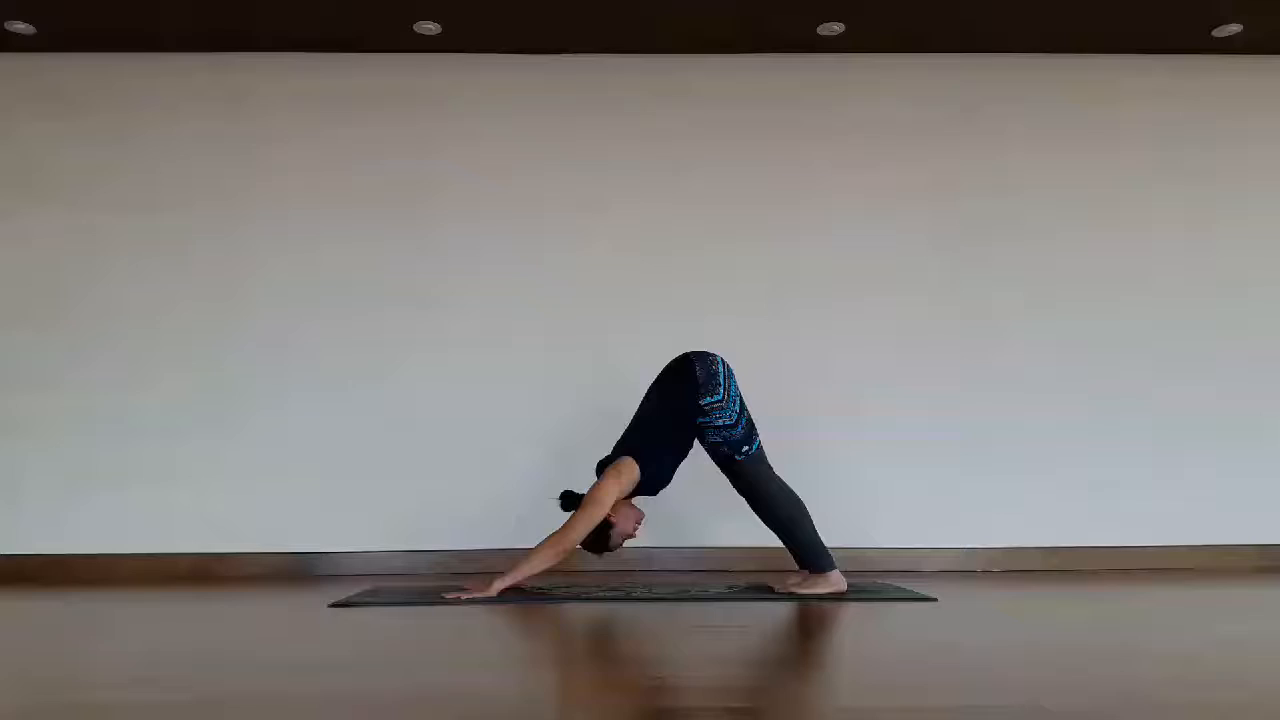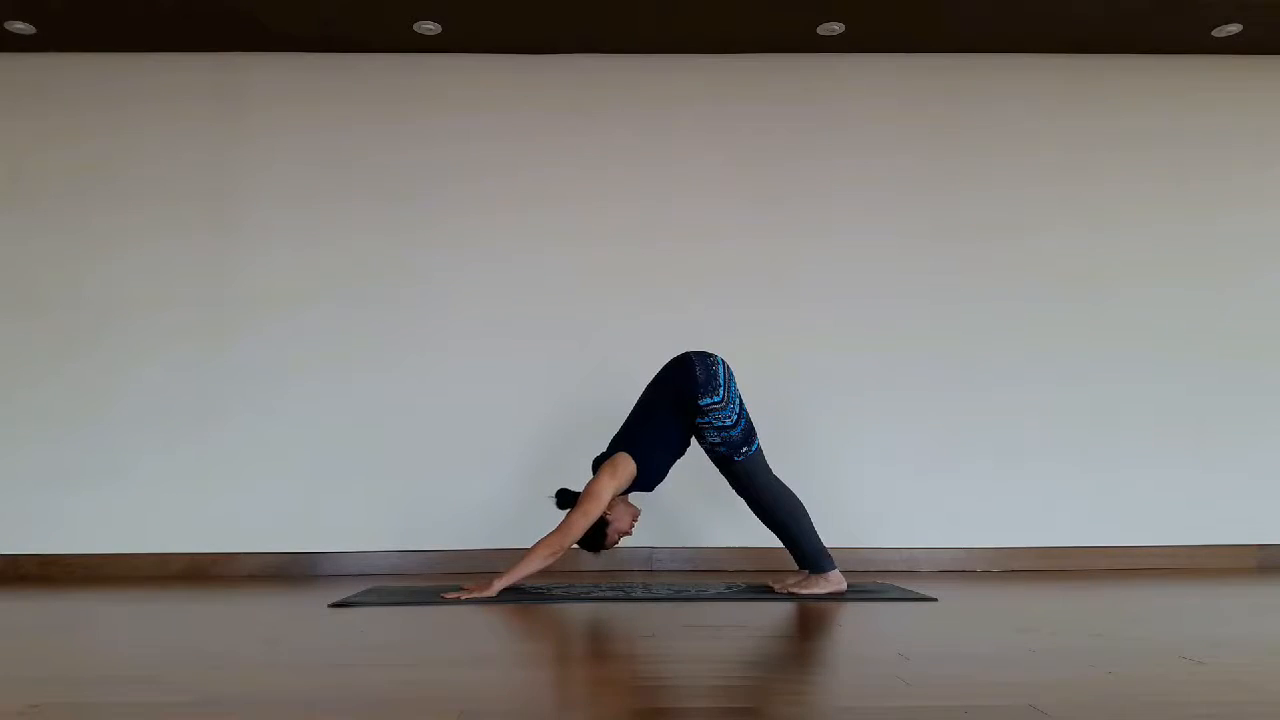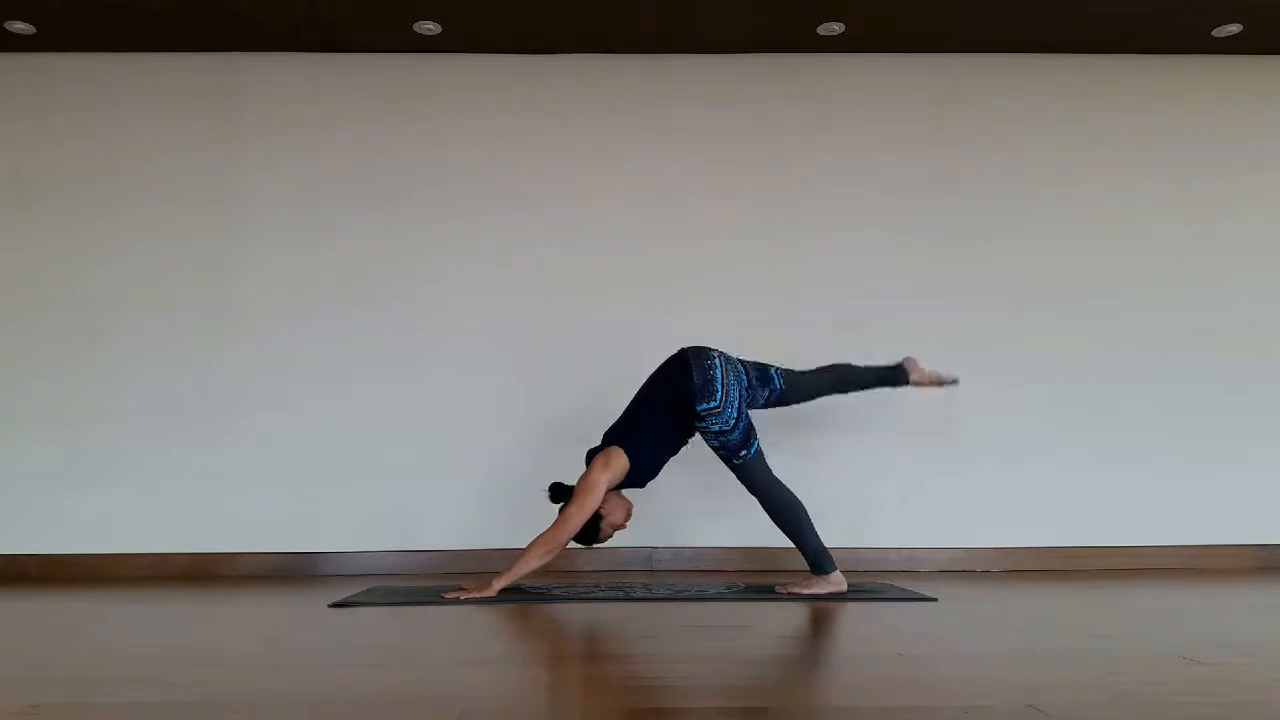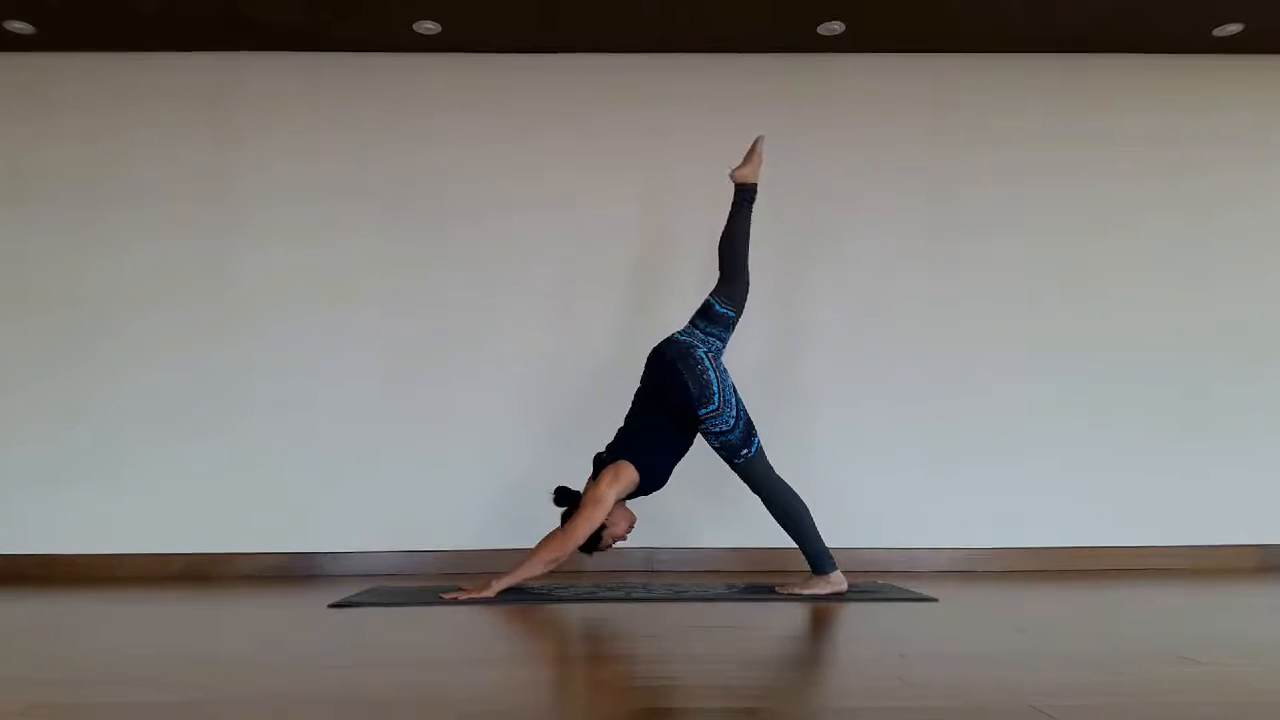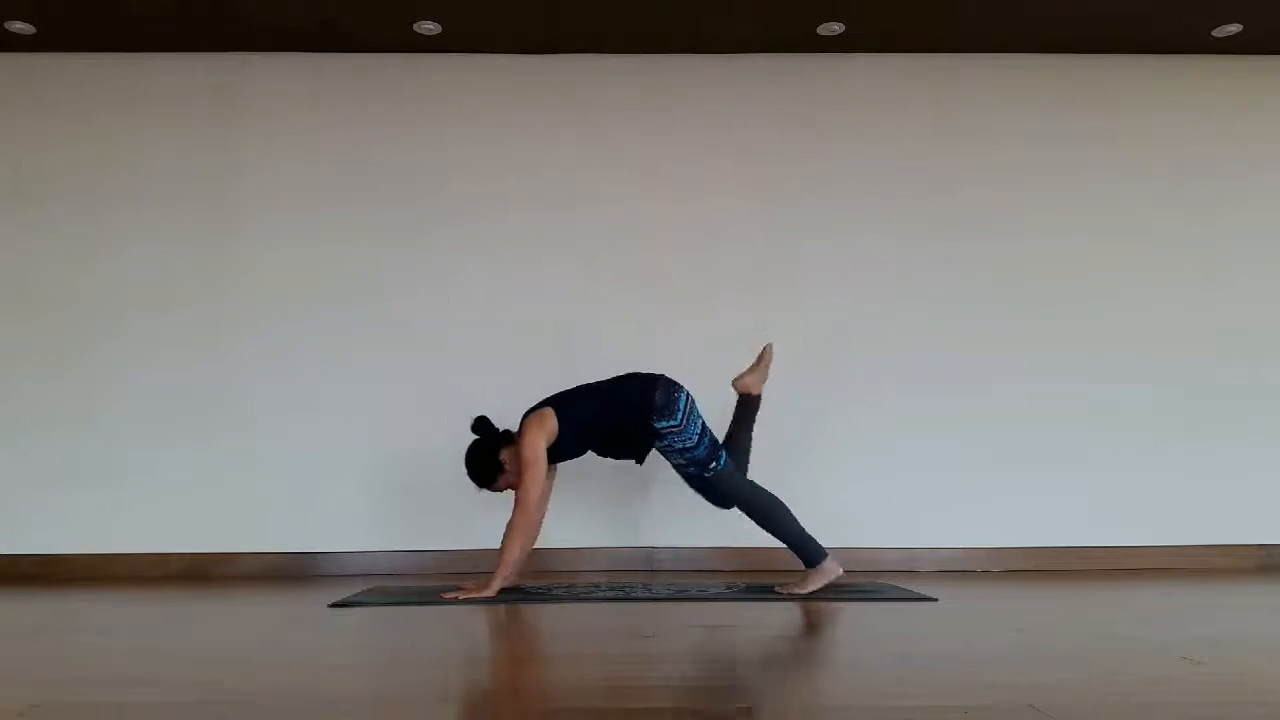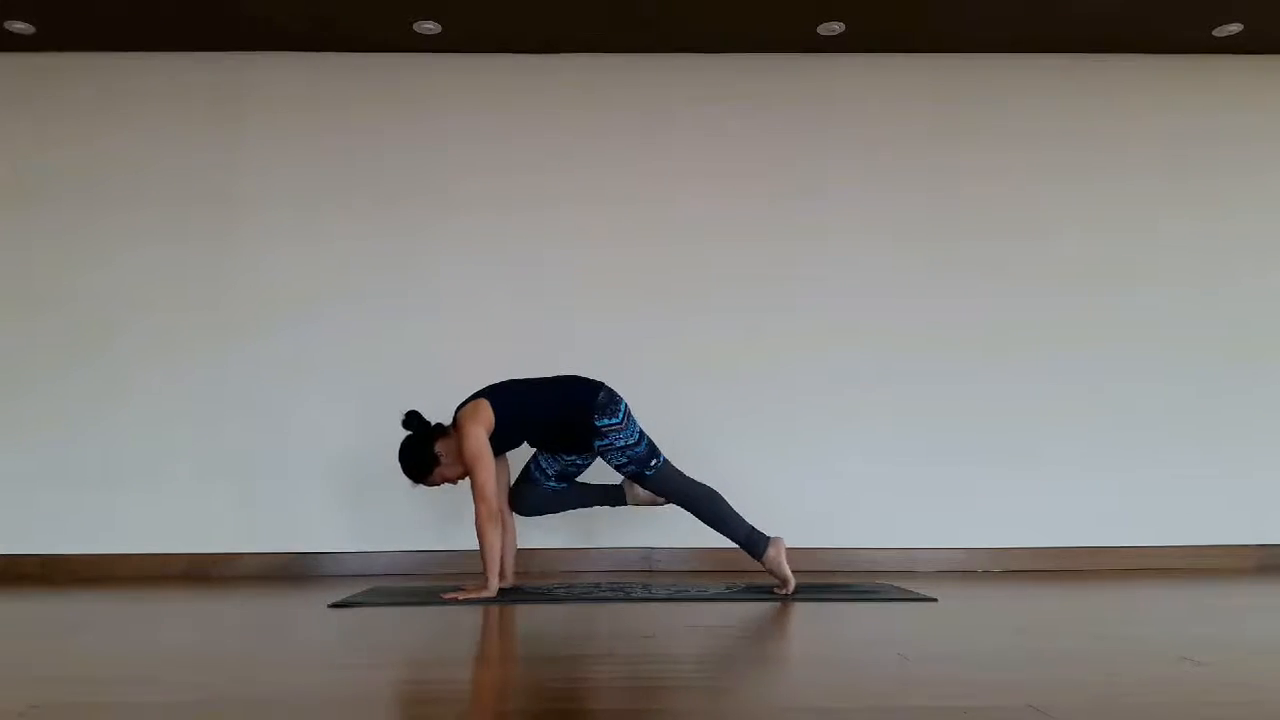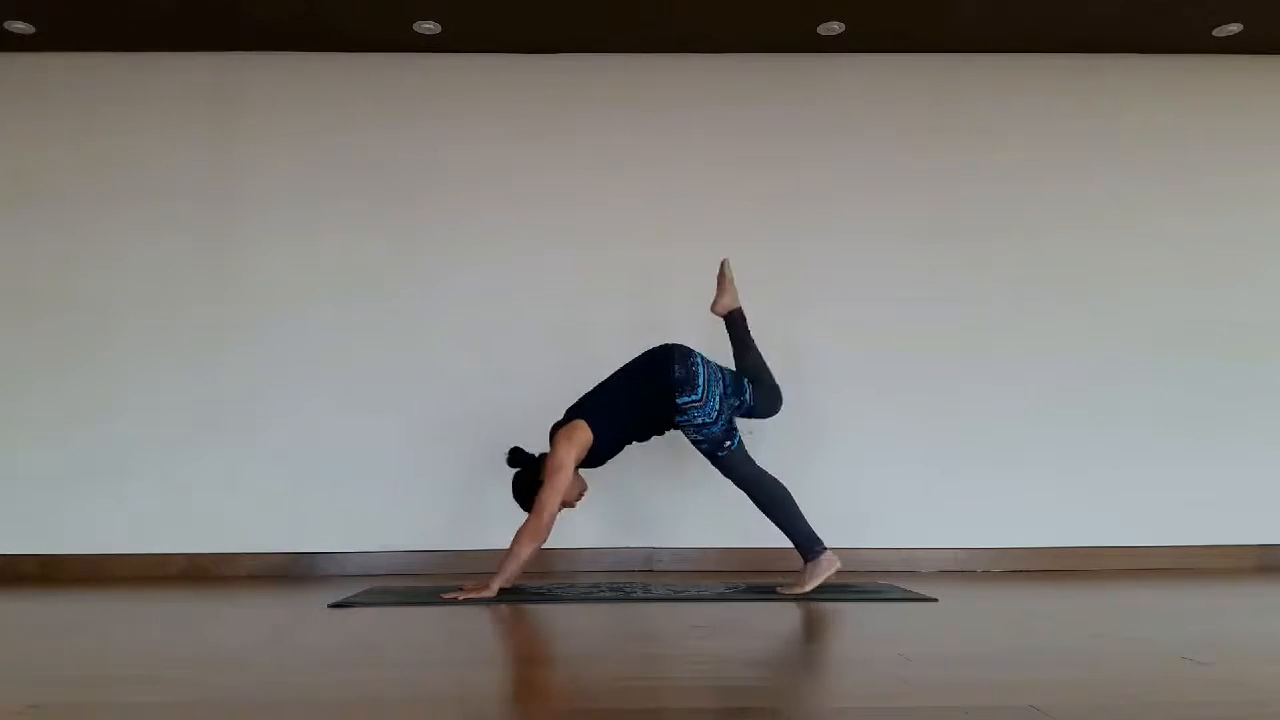
dt=0.3s
person 1, frame 1
left shoulder: (616, 482)
right shoulder: (615, 484)
left elbow: (560, 545)
right elbow: (561, 545)
right wrist: (502, 582)
left hip: (703, 382)
right hip: (696, 390)
left knee: (759, 482)
right knee: (753, 485)
left ankle: (827, 572)
right ankle: (811, 566)
person 1, frame 2
left shoulder: (610, 478)
right shoulder: (611, 479)
left elbow: (557, 543)
right elbow: (557, 544)
right wrist: (500, 581)
left hip: (702, 383)
right hip: (695, 388)
left knee: (757, 483)
right knee: (750, 485)
left ankle: (826, 571)
right ankle: (812, 567)
person 1, frame 3
left shoulder: (602, 473)
right shoulder: (605, 471)
left elbow: (555, 539)
right elbow: (557, 538)
left wrist: (495, 584)
right wrist: (502, 580)
left hip: (700, 384)
right hip: (699, 370)
left knee: (759, 478)
right knee: (807, 387)
left ankle: (827, 573)
right ankle: (903, 373)
person 1, frame 4
left shoulder: (608, 486)
right shoulder: (605, 487)
left elbow: (559, 547)
right elbow: (561, 544)
left hip: (692, 375)
right hip: (679, 361)
left knee: (761, 479)
right knee: (732, 287)
left ankle: (827, 573)
right ankle: (744, 187)
person 1, frame 5
left shoulder: (533, 436)
right shoulder: (539, 441)
left elbow: (525, 518)
right elbow: (533, 514)
left wrist: (494, 584)
right wrist: (507, 573)
left hip: (660, 406)
right hip: (644, 415)
left knee: (730, 488)
right knee: (726, 489)
left ankle: (820, 561)
right ankle: (749, 390)
person 1, frame 6
left shoulder: (470, 425)
right shoulder: (486, 436)
left elbow: (488, 512)
right elbow: (502, 509)
left wrist: (490, 585)
right wrist: (506, 575)
left hip: (598, 413)
right hip: (575, 429)
left knee: (674, 485)
right knee: (524, 498)
left ankle: (765, 548)
right ankle: (628, 493)
person 1, frame 7
left shoulder: (566, 451)
right shoulder: (566, 449)
left elbow: (538, 525)
right elbow: (540, 527)
left wrist: (491, 585)
right wrist: (517, 570)
left hip: (678, 378)
right hip: (671, 375)
left knee: (744, 472)
right knee: (767, 403)
left ankle: (819, 555)
right ankle: (729, 308)
